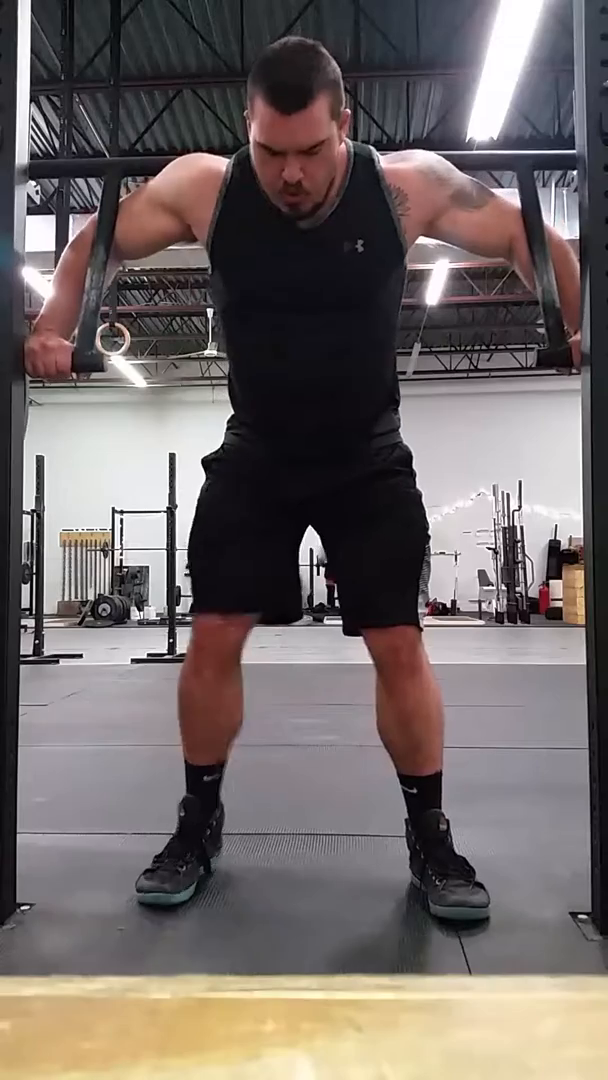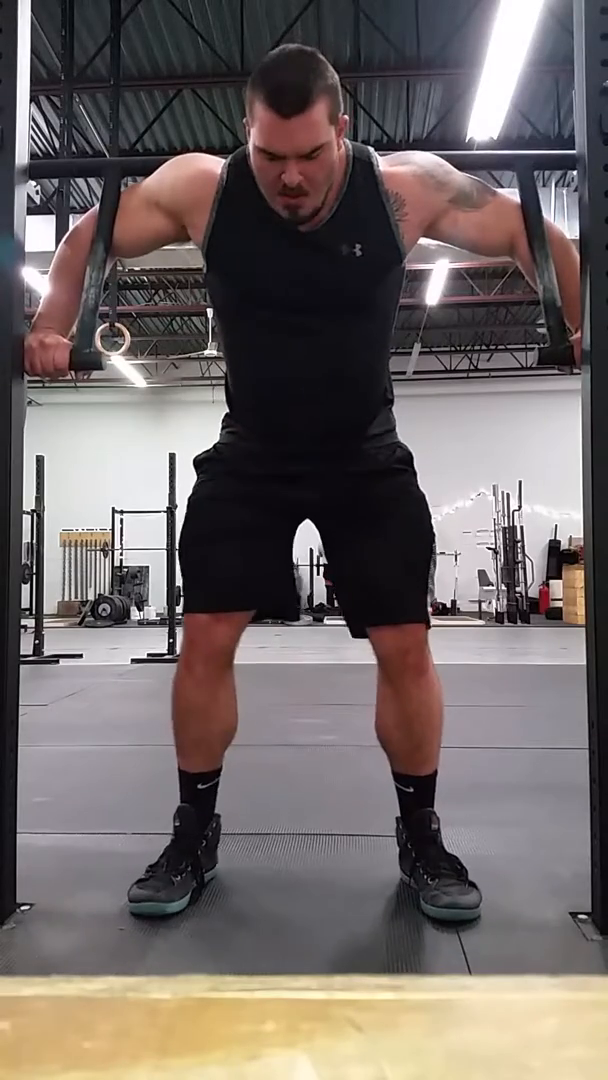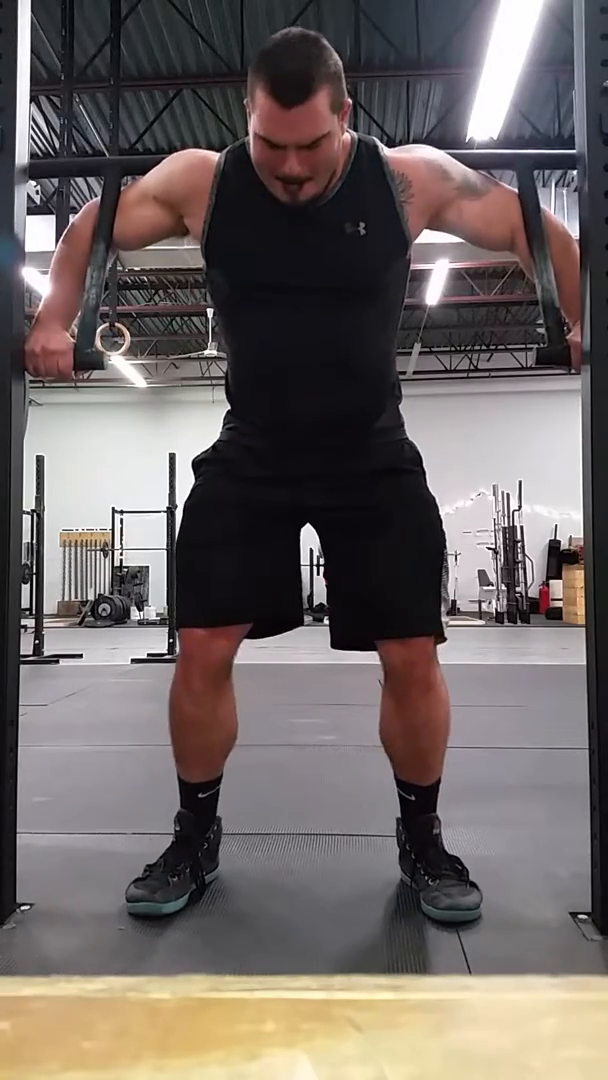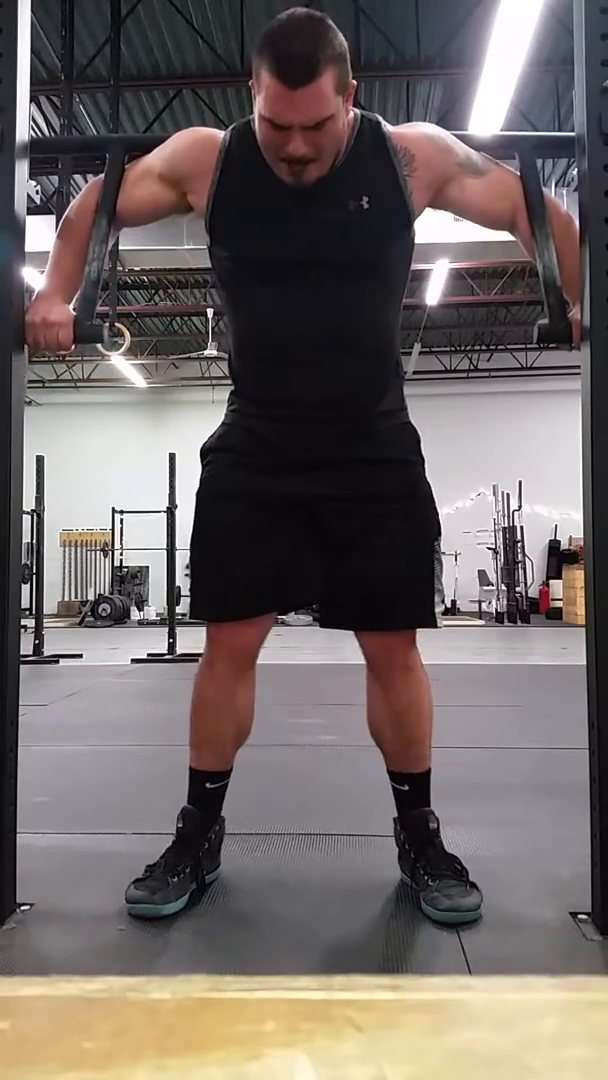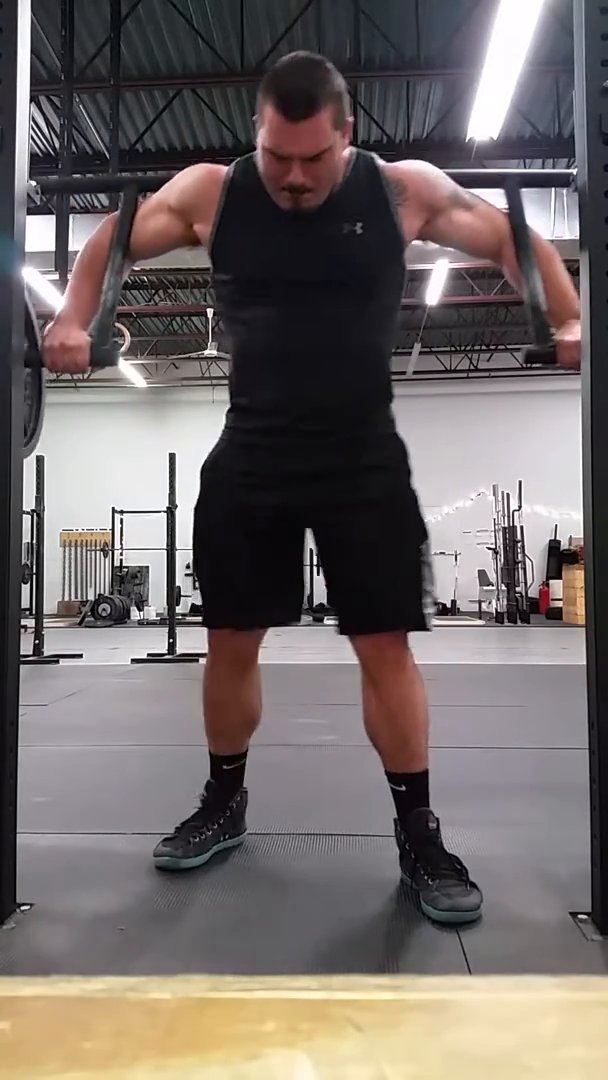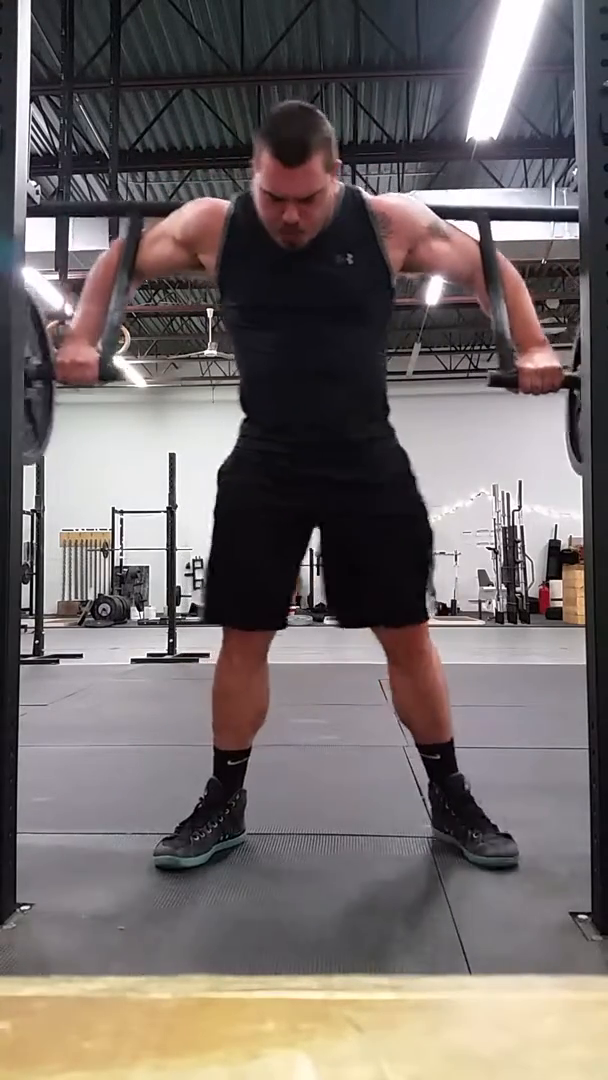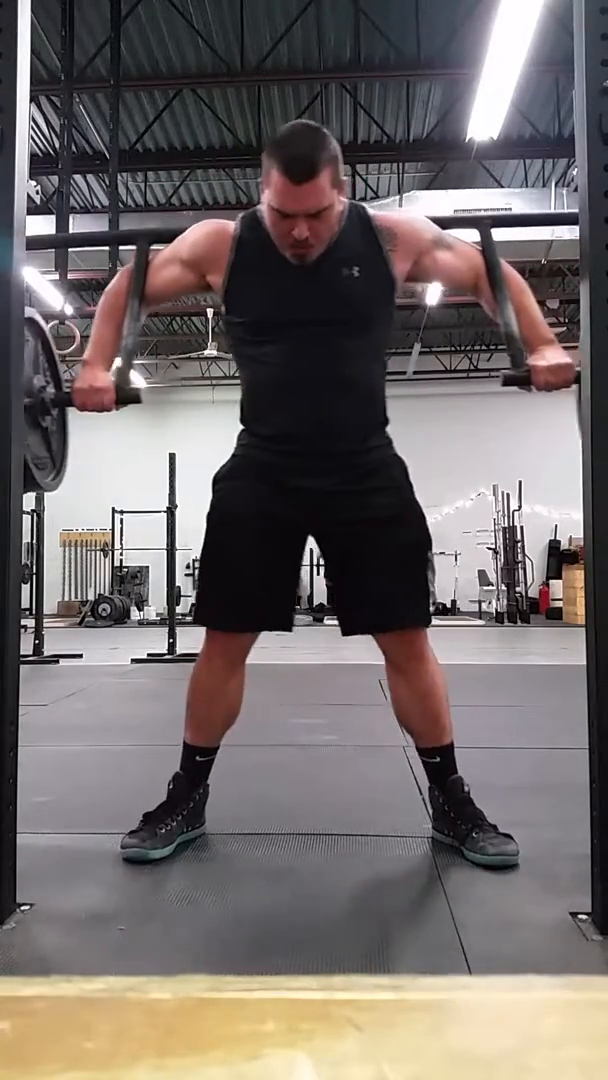
dt=0.7s
person 1, frame 1
left shoulder: (407, 185)
right shoulder: (203, 187)
left elbow: (531, 242)
right elbow: (96, 242)
left wrist: (578, 333)
right wrist: (54, 330)
left hip: (369, 464)
right hip: (253, 461)
left knee: (399, 647)
right knee: (213, 639)
left ankle: (430, 837)
right ankle: (198, 823)
person 1, frame 2
left shoulder: (405, 187)
right shoulder: (199, 188)
left elbow: (531, 236)
right elbow: (90, 235)
left wrist: (578, 329)
right wrist: (52, 326)
left hip: (367, 459)
right hip: (248, 458)
left knee: (405, 647)
right knee: (206, 637)
left ankle: (421, 836)
right ankle: (194, 835)
person 1, frame 3
left shoulder: (410, 179)
right shoulder: (200, 182)
left elbow: (537, 233)
right elbow: (89, 230)
left wrist: (581, 325)
right wrist: (54, 323)
left hip: (374, 463)
right hip: (248, 459)
left knee: (412, 658)
right knee: (202, 653)
left ankle: (422, 838)
right ankle: (195, 837)
person 1, frame 4
left shoulder: (412, 156)
right shoulder: (204, 159)
left elbow: (535, 211)
right elbow: (93, 205)
left wrist: (577, 302)
right wrist: (55, 297)
left hip: (375, 450)
right hip: (254, 448)
left knee: (393, 647)
right knee: (230, 643)
left ankle: (418, 835)
right ankle: (199, 835)
person 1, frame 5
left shoulder: (402, 189)
right shoulder: (210, 193)
left elbow: (510, 238)
right elbow: (110, 239)
left wrist: (568, 321)
right wrist: (74, 322)
left hip: (363, 459)
right hip: (249, 457)
left knee: (384, 645)
right knee: (230, 643)
left ankle: (418, 835)
right ankle: (224, 801)
person 1, frame 6
left shoulder: (390, 222)
right shoulder: (213, 225)
left elbow: (487, 266)
right elbow: (120, 262)
left wrist: (532, 348)
right wrist: (84, 339)
left hip: (368, 463)
right hip: (264, 465)
left knee: (406, 634)
right knee: (244, 637)
left ankle: (450, 798)
right ankle: (224, 800)
person 1, frame 7
left shoulder: (393, 237)
right shoulder: (221, 244)
left elbow: (490, 274)
right elbow: (127, 288)
left wrist: (541, 346)
right wrist: (97, 365)
left hip: (365, 471)
right hip: (261, 472)
left knee: (406, 638)
right knee: (226, 639)
left ankle: (451, 802)
right ankle: (186, 797)
